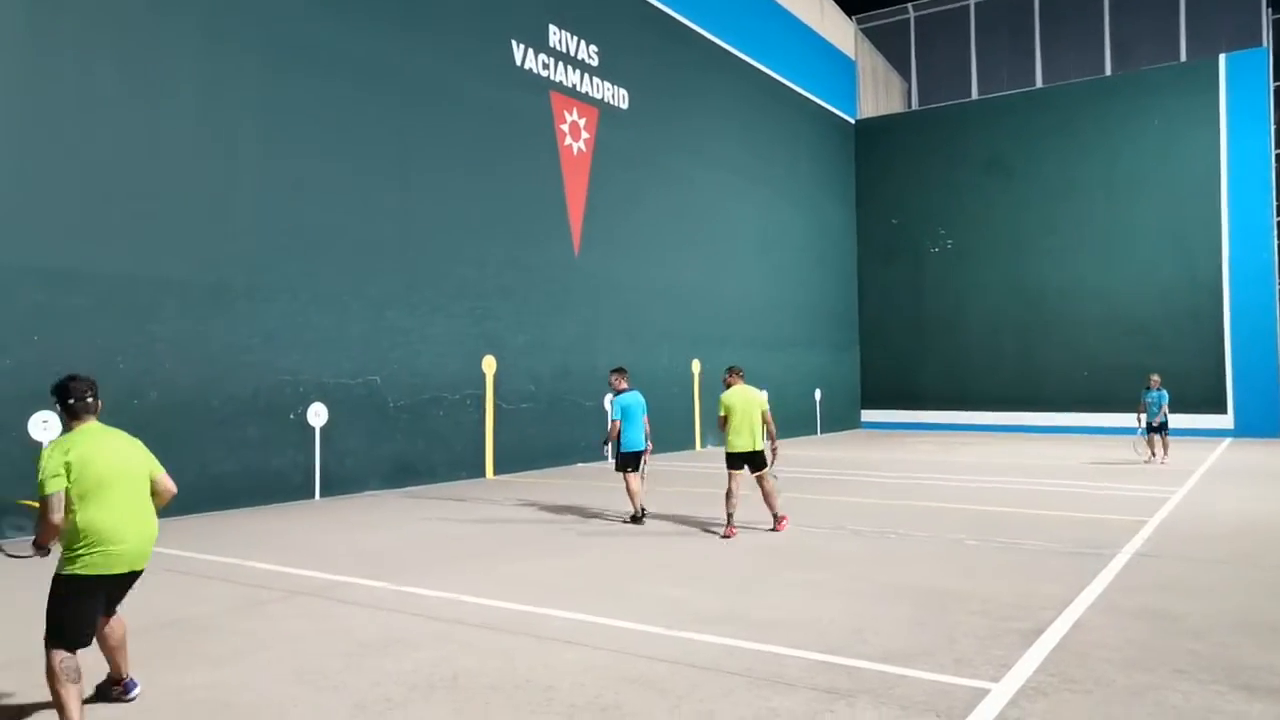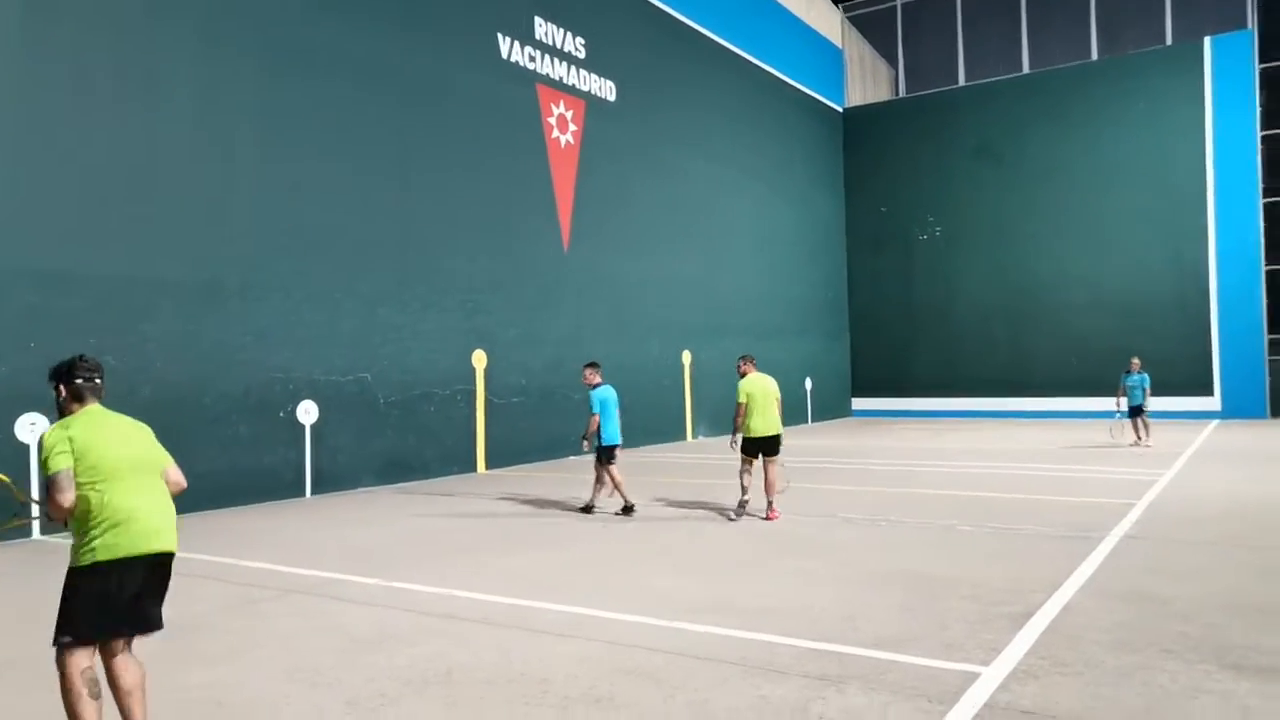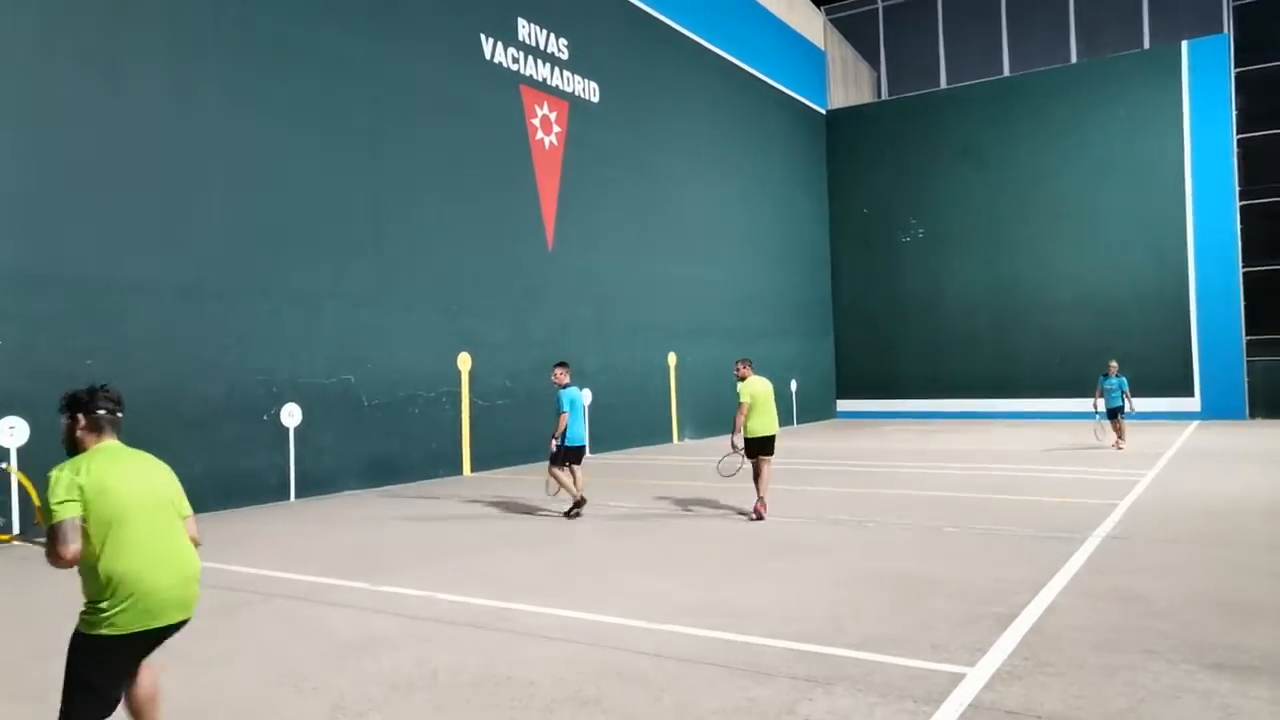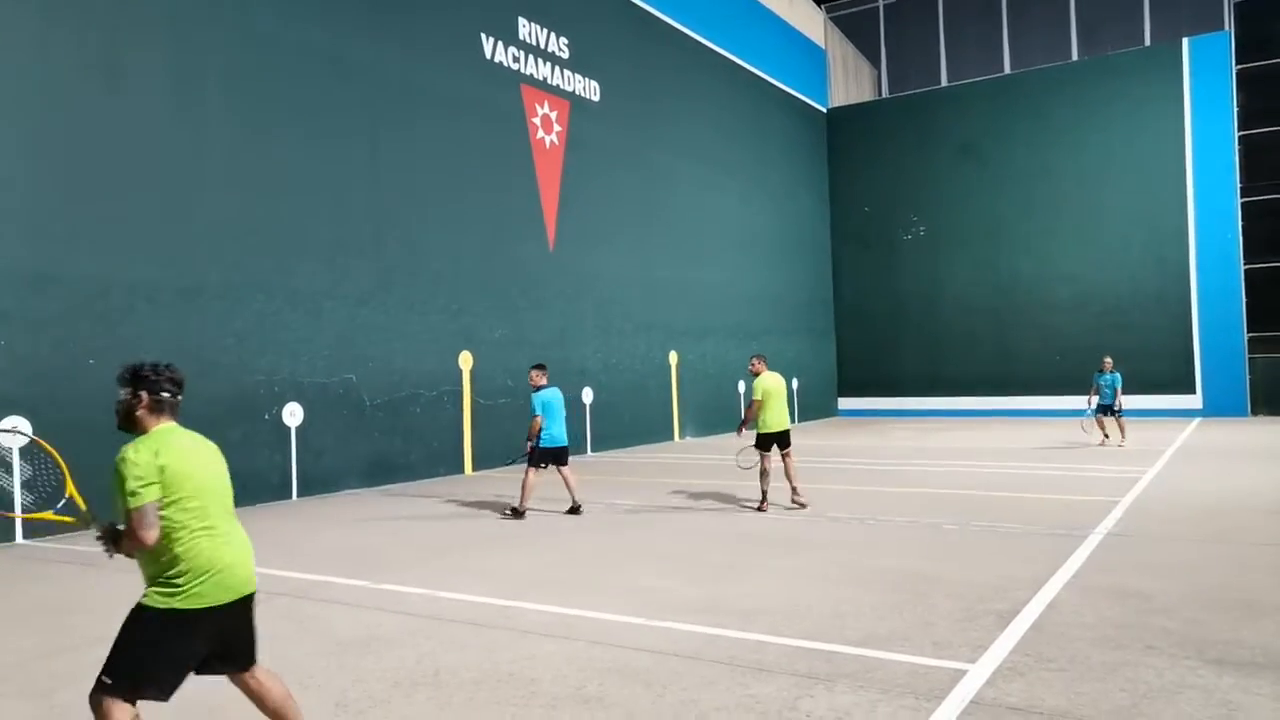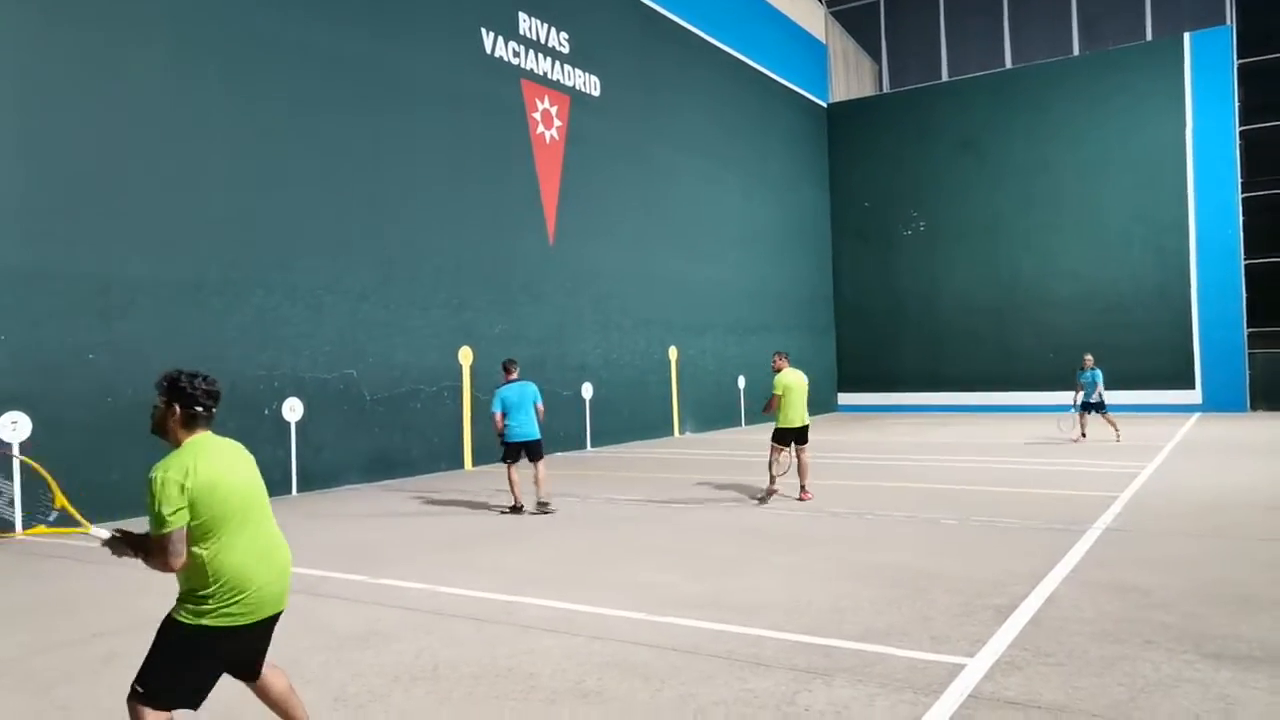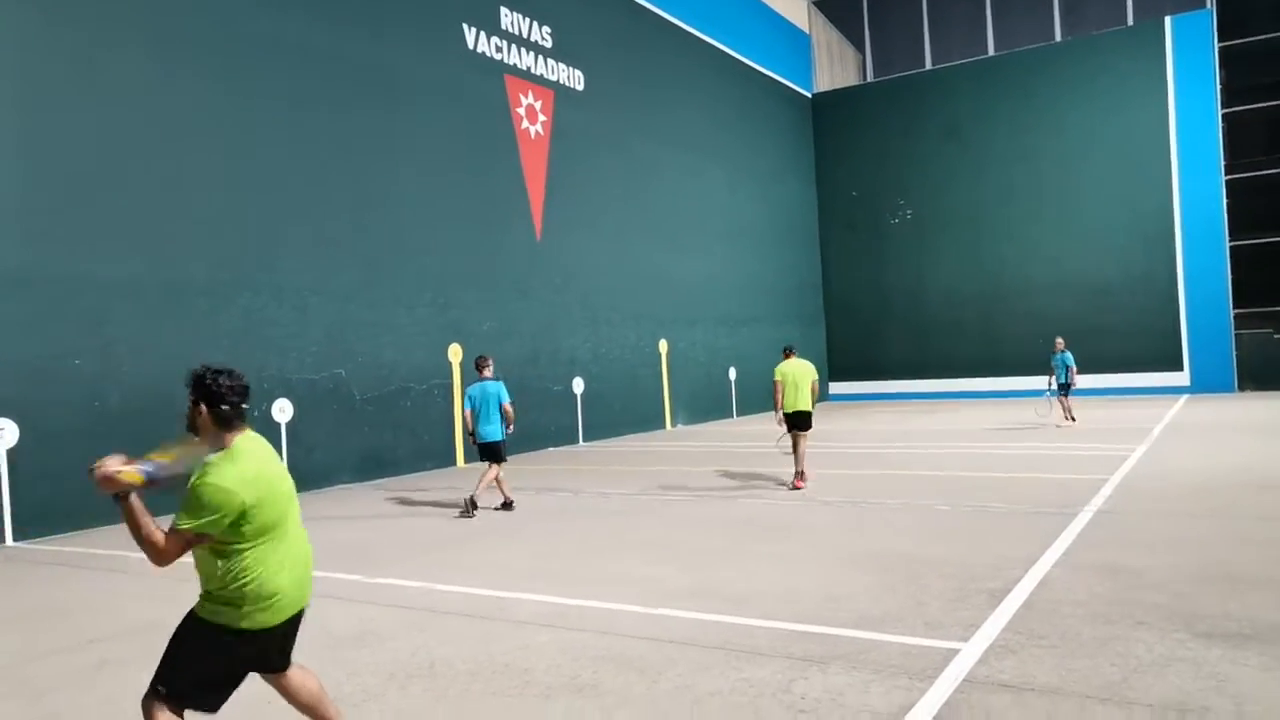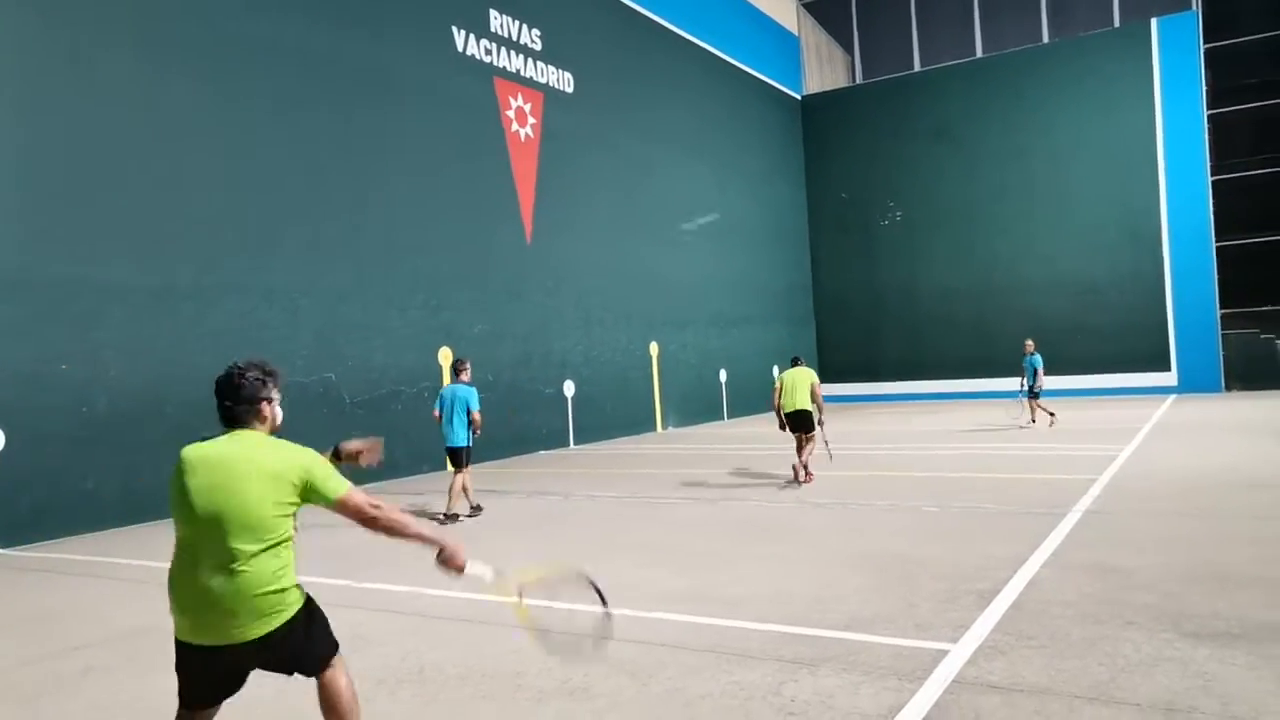
dt=0.3s
person 1, frame 1
left shoulder: (57, 451)
right shoulder: (130, 442)
left elbow: (53, 519)
right elbow: (168, 490)
left wrist: (42, 542)
left hip: (90, 556)
right hip: (137, 551)
left knee: (60, 649)
right knee: (103, 611)
right ankle: (122, 682)
person 1, frame 2
left shoulder: (60, 433)
right shoulder: (137, 428)
left elbow: (62, 501)
right elbow: (177, 482)
left wrist: (59, 514)
left hip: (108, 547)
right hip: (159, 543)
left knee: (74, 652)
right knee: (117, 646)
person 1, frame 3
left shoulder: (68, 475)
right shoulder: (157, 467)
left elbow: (67, 552)
right elbow: (192, 535)
left wrist: (52, 554)
left hip: (123, 609)
right hip: (181, 596)
right knee: (131, 658)
person 1, frame 4
left shoulder: (137, 455)
right shoulder: (204, 446)
left elbow: (145, 536)
left wrist: (115, 539)
right wrist: (129, 541)
left hip: (187, 593)
right hip: (236, 580)
right knee: (244, 670)
person 1, frame 5
left shoulder: (170, 472)
right shoulder: (234, 451)
left elbow: (171, 560)
left wrist: (132, 545)
right wrist: (142, 540)
left hip: (223, 606)
right hip: (270, 590)
right knee: (252, 670)
person 1, frame 6
left shoulder: (217, 483)
right shoulder: (253, 443)
left elbow: (163, 552)
left wrist: (126, 495)
right wrist: (128, 471)
left hip: (243, 610)
right hip: (289, 594)
right knee: (279, 671)
person 1, frame 7
left shoulder: (188, 459)
right shoulder: (293, 459)
right elbow: (367, 509)
left wrist: (334, 458)
right wrist: (438, 542)
right hip: (272, 610)
right knee: (330, 668)
